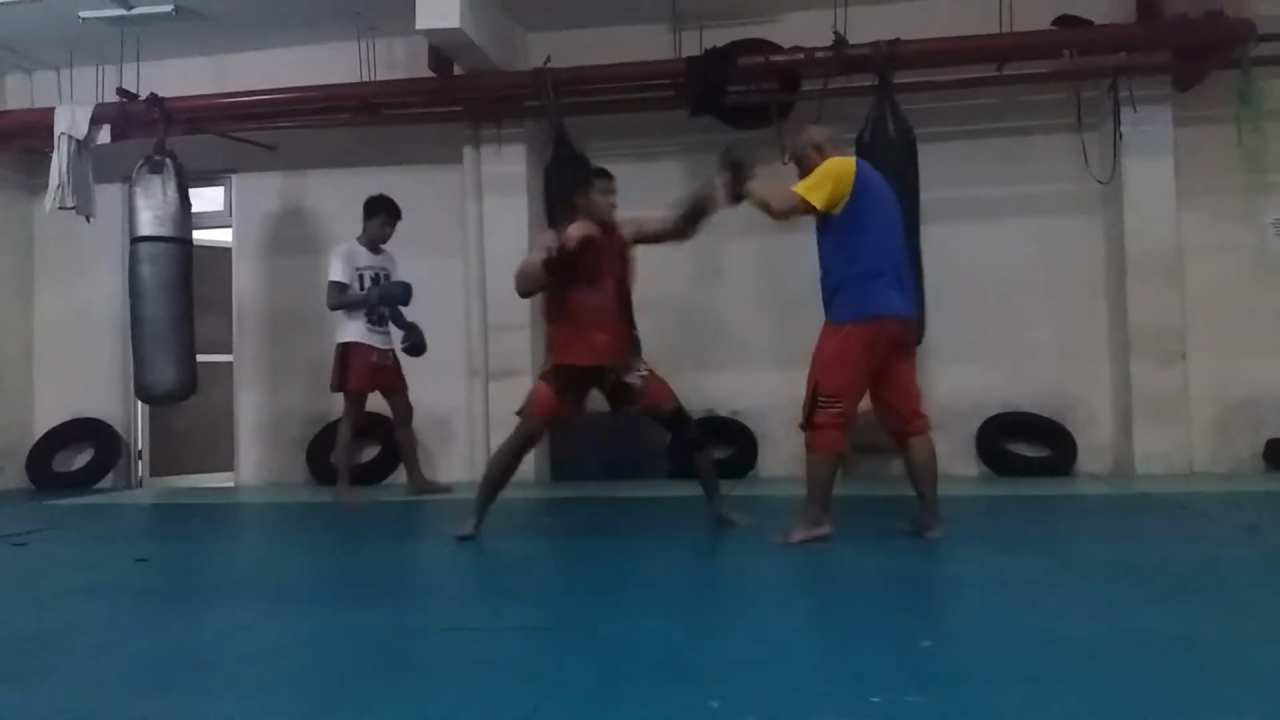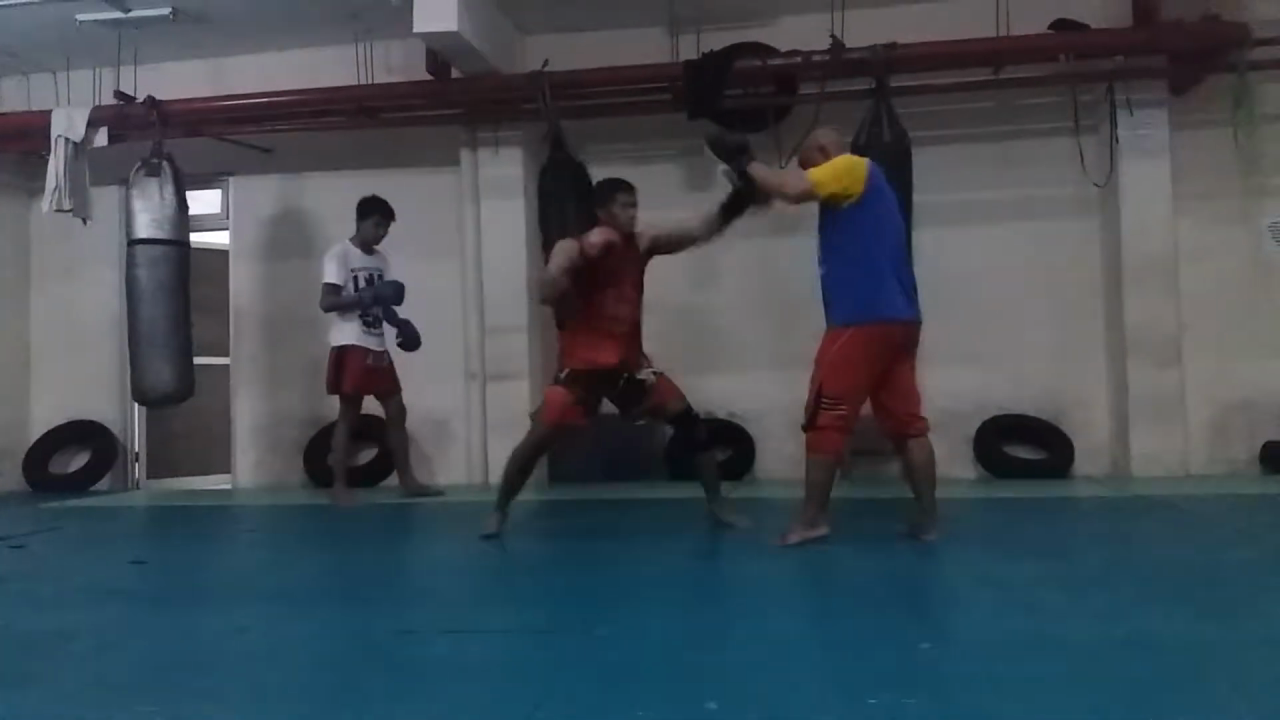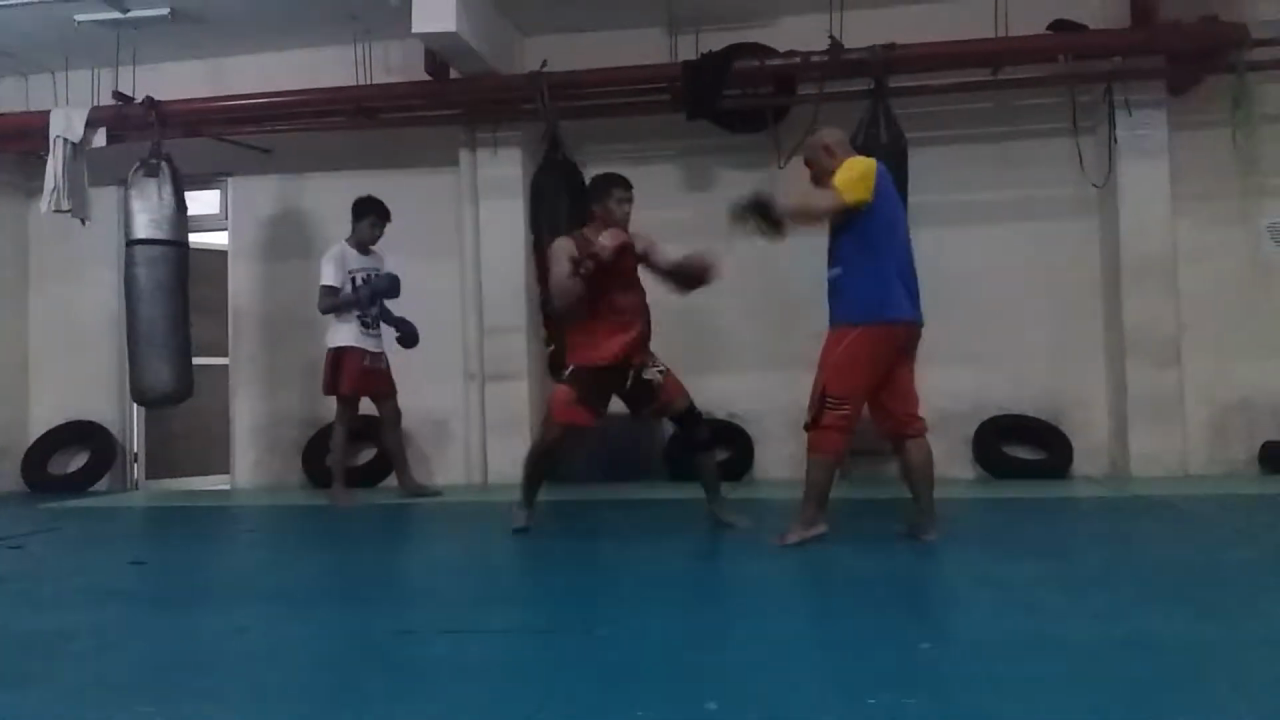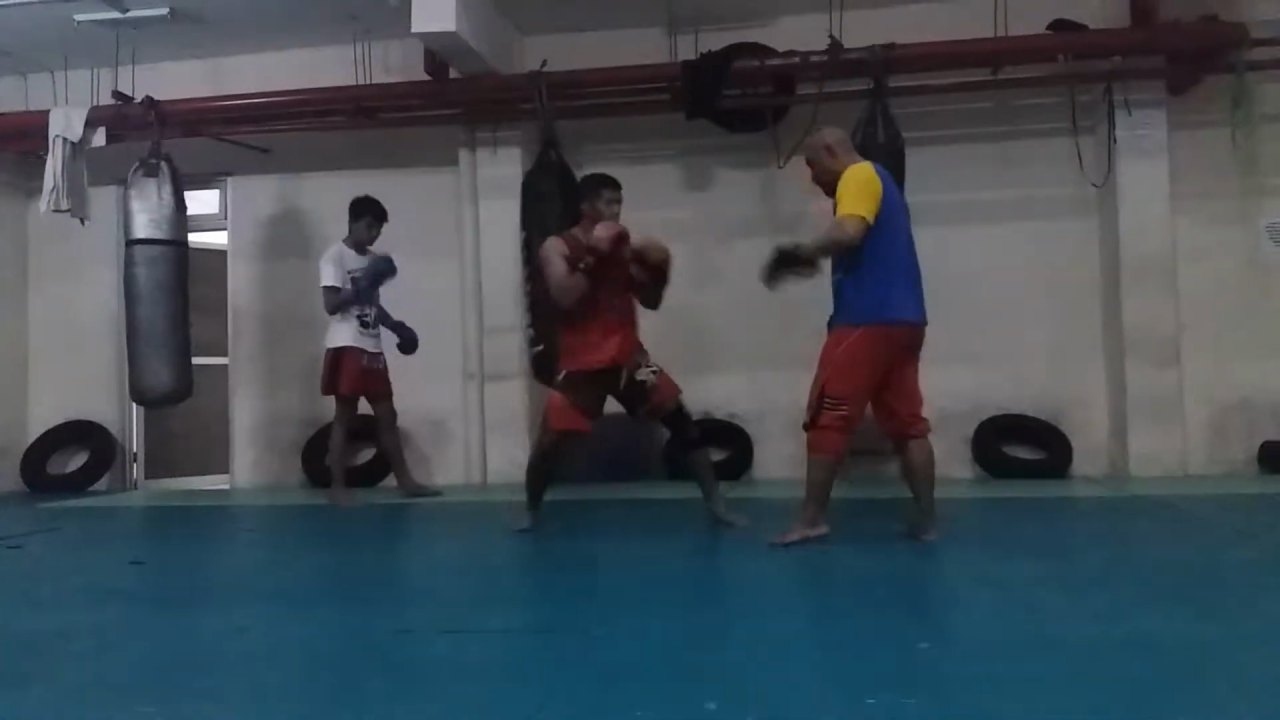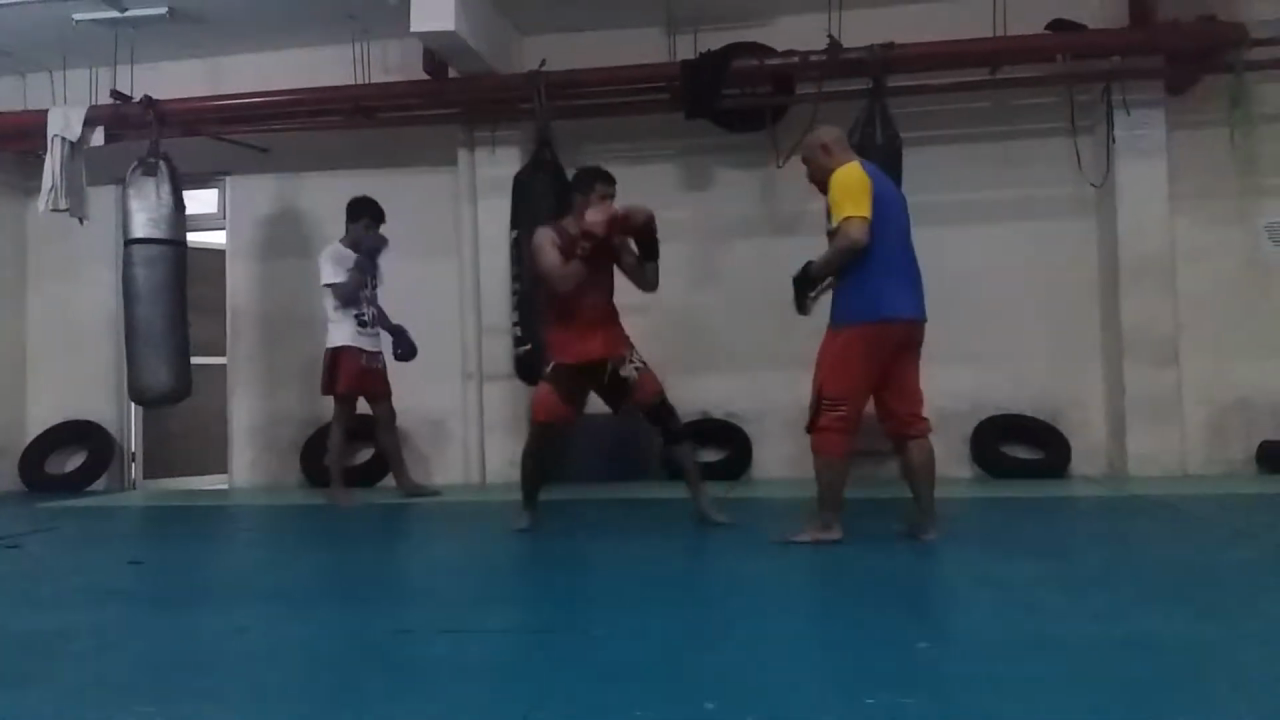
dt=0.1s
person 1, frame 1
left shoulder: (840, 169)
right shoulder: (872, 181)
left elbow: (782, 206)
left wrist: (746, 179)
left hip: (859, 315)
right hip: (898, 313)
left knee: (825, 415)
right knee: (908, 418)
left ankle: (815, 517)
right ankle: (931, 516)
person 1, frame 2
left shoulder: (852, 167)
right shoulder: (868, 187)
left elbow: (790, 188)
left wrist: (745, 162)
left hip: (862, 318)
right hip: (897, 317)
left knee: (826, 417)
right knee: (905, 421)
left ankle: (812, 518)
right ankle: (926, 519)
person 1, frame 3
left shoulder: (863, 169)
right shoulder: (872, 189)
left elbow: (824, 205)
left wrist: (773, 208)
left hip: (867, 319)
right hip: (899, 318)
left knee: (829, 416)
right knee: (904, 421)
left ankle: (811, 518)
right ankle: (925, 519)
person 1, frame 4
left shoulder: (859, 176)
right shoulder: (879, 184)
left elbow: (846, 234)
left wrist: (798, 254)
right wrist: (811, 258)
left hip: (867, 319)
right hip: (905, 317)
left knee: (830, 416)
right knee: (906, 422)
left ankle: (812, 518)
right ankle: (924, 519)
person 1, frame 5
left shoulder: (847, 177)
right shoulder: (882, 184)
left elbow: (855, 238)
left wrist: (816, 271)
right wrist: (829, 276)
left hip: (864, 318)
right hip: (904, 316)
left knee: (830, 419)
right knee: (907, 421)
left ankle: (827, 522)
right ankle: (925, 519)
person 2, frame 1
left shoulder: (621, 233)
right shoulder: (552, 242)
left elbow: (679, 229)
right elbow: (524, 286)
left wrist: (696, 208)
right wrist: (561, 254)
left hip: (618, 356)
right hip: (568, 358)
left knee: (679, 420)
right knee: (525, 435)
left ankle: (717, 503)
right ankle: (478, 515)
person 2, frame 2
left shoulder: (641, 243)
right shoulder: (569, 249)
left elbow: (701, 232)
right elbow: (546, 294)
left wrist: (735, 203)
right wrist: (583, 259)
left hip: (628, 359)
right hip: (581, 363)
left knee: (687, 421)
right knee: (540, 435)
left ankle: (717, 505)
right ankle: (500, 512)
person 2, frame 3
left shoulder: (635, 244)
right shoulder: (566, 248)
left elbow: (680, 281)
right elbow: (560, 302)
left wrist: (691, 270)
right wrist: (593, 264)
left hip: (635, 356)
right hip: (587, 360)
left knee: (691, 419)
right knee: (550, 437)
left ankle: (717, 504)
right ankle: (525, 506)
person 2, frame 4
left shoulder: (621, 245)
right shoulder: (556, 247)
left elbow: (651, 300)
right elbow: (565, 298)
left wrist: (659, 272)
right wrist: (594, 257)
left hip: (627, 355)
right hip: (580, 362)
left knee: (680, 420)
right knee: (549, 440)
left ankle: (715, 503)
right ankle: (531, 509)
person 2, frame 5
left shoulder: (613, 235)
right shoulder: (548, 237)
left elbow: (648, 283)
right elbow: (562, 284)
left wrist: (648, 239)
right wrist: (588, 241)
left hip: (612, 348)
right hip: (567, 354)
left knee: (663, 413)
right knee: (541, 434)
left ankle: (700, 499)
right ankle: (528, 509)
person 3, frame 1
left shoulder: (388, 259)
right shoulder: (345, 253)
right elbow: (333, 300)
left wrist: (406, 326)
right wrist: (372, 296)
left hip: (384, 347)
right hip: (357, 345)
left knee: (403, 411)
right knee: (352, 414)
left ankle: (415, 477)
right ankle: (343, 484)
person 3, frame 2
left shoulder: (381, 259)
right shoulder: (339, 255)
right elbow: (326, 302)
right wrist: (365, 296)
left hip: (378, 348)
right hip: (350, 347)
left knee: (397, 412)
right knee: (348, 416)
left ankle: (407, 479)
right ankle: (340, 486)
person 3, frame 3
left shoulder: (377, 259)
right shoulder: (336, 256)
right elbow: (325, 304)
left wrist: (396, 321)
right wrist: (362, 294)
left hip: (375, 349)
right hip: (348, 348)
left knee: (391, 415)
right knee: (345, 417)
left ankle: (406, 480)
right ankle: (338, 487)
person 3, frame 4
left shoulder: (373, 260)
right shoulder: (334, 256)
right elbow: (331, 305)
left wrist: (395, 325)
right wrist: (365, 282)
left hip: (373, 349)
right hip: (346, 348)
left knee: (387, 415)
right knee: (344, 416)
left ankle: (405, 480)
right ankle: (338, 486)
person 3, frame 5
left shoulder: (371, 258)
right shoulder: (332, 255)
right elbow: (344, 297)
left wrist: (393, 329)
right wrist: (364, 263)
left hip: (372, 349)
right hip: (346, 348)
left knee: (386, 415)
right knee: (343, 416)
left ankle: (403, 480)
right ankle: (336, 486)
